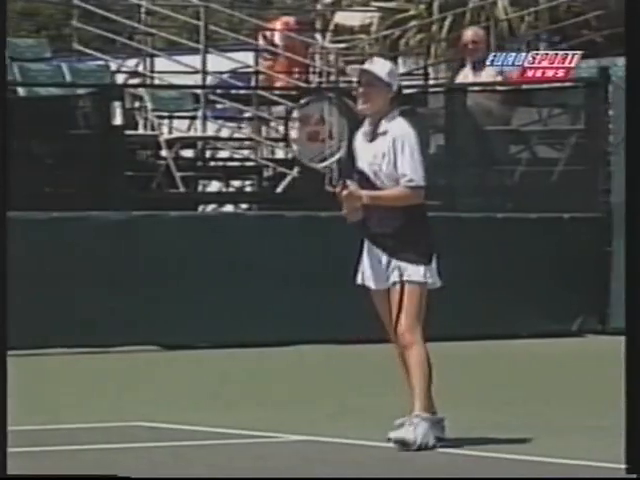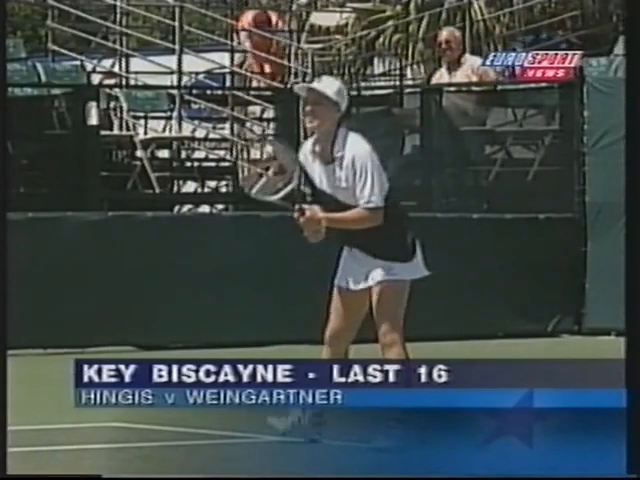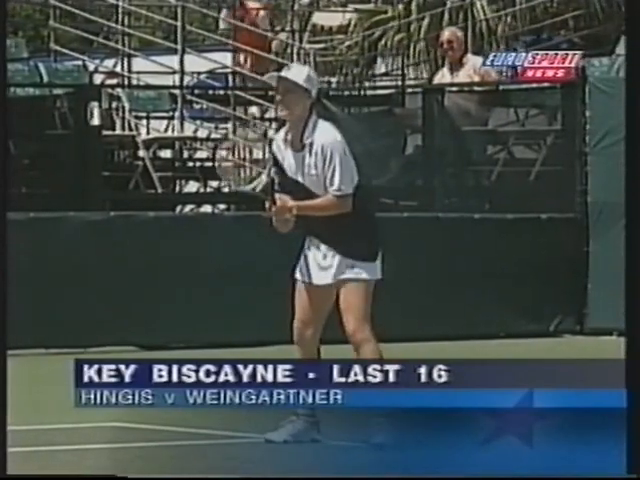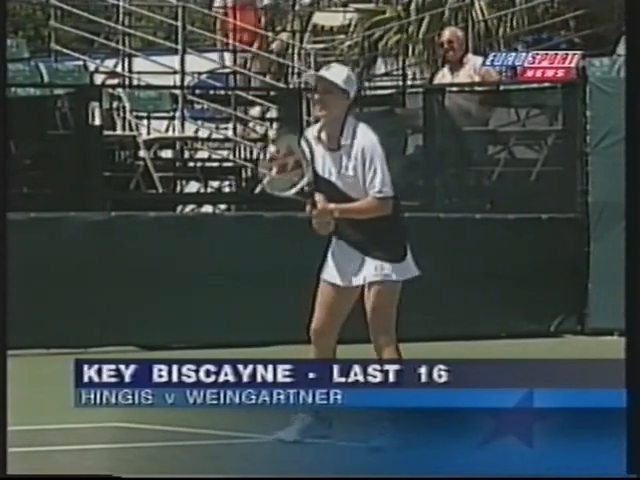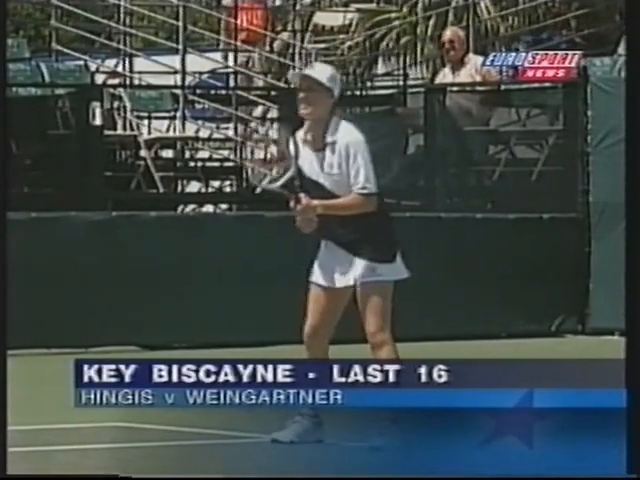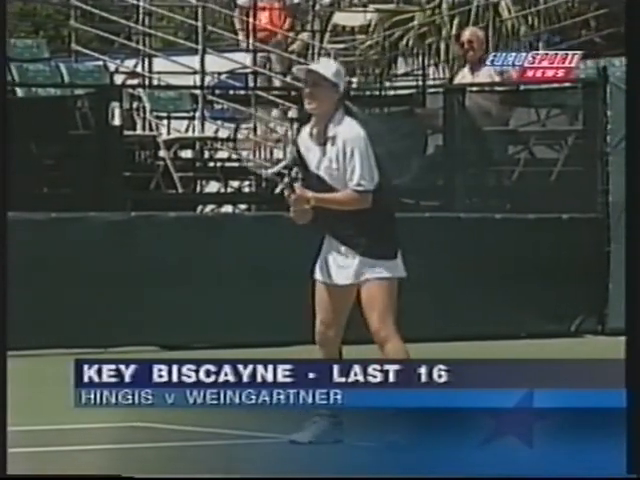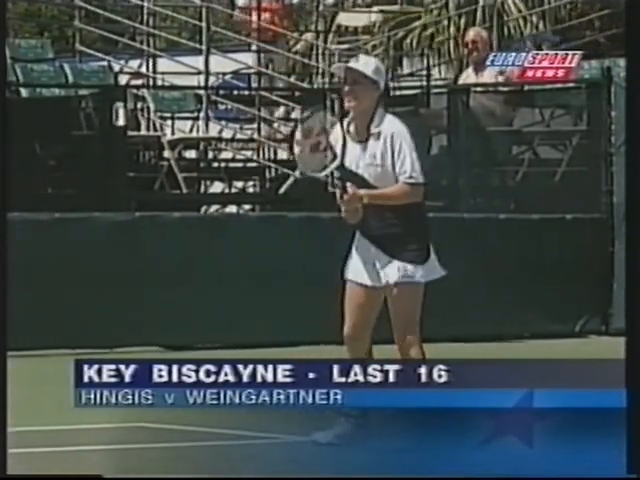
dt=0.5s
person 1, frame 1
left shoulder: (400, 132)
right shoulder: (361, 136)
left elbow: (415, 192)
left wrist: (365, 197)
right wrist: (352, 201)
left hip: (409, 247)
right hip: (376, 248)
left knee: (409, 334)
right knee: (399, 338)
left ankle: (421, 418)
right ankle: (427, 416)
person 1, frame 2
left shoulder: (358, 151)
right shoulder: (306, 153)
left elbow: (374, 213)
left wrist: (325, 220)
right wrist: (312, 222)
left hip: (389, 249)
right hip: (355, 251)
left knee: (388, 335)
right knee: (335, 338)
right ankle: (314, 413)
person 1, frame 3
left shoulder: (328, 139)
right shoulder: (278, 141)
left elbow: (343, 201)
left wrist: (294, 207)
right wrist: (281, 211)
left hip: (353, 245)
right hip: (316, 246)
left knee: (358, 333)
right knee: (304, 335)
right ankle: (307, 417)
person 1, frame 4
left shoulder: (366, 141)
right shoulder: (311, 138)
left elbow: (384, 203)
left wrist: (335, 210)
right wrist: (320, 213)
left hip: (381, 247)
right hip: (343, 247)
left knee: (382, 336)
right knee: (320, 331)
right ankle: (318, 413)
person 1, frame 5
left shoulder: (350, 139)
right shoulder: (298, 141)
left elbow: (368, 200)
left wrist: (318, 207)
right wrist: (305, 214)
left hip: (370, 247)
right hip: (332, 248)
left knee: (378, 335)
right knee: (313, 335)
right ankle: (312, 417)
person 1, frame 6
left shoulder: (351, 134)
right shoulder: (304, 136)
left elbow: (362, 197)
left wrist: (312, 199)
right wrist: (302, 206)
left hip: (372, 243)
right hip: (336, 245)
left knee: (382, 329)
right knee: (325, 335)
right ankle: (330, 417)
person 1, frame 7
left shoulder: (393, 131)
right shoulder: (339, 133)
left elbow: (414, 189)
left wrist: (364, 196)
right wrist: (348, 206)
left hip: (404, 246)
right hip: (366, 245)
left knee: (407, 338)
right knee: (353, 335)
right ankle: (357, 415)
